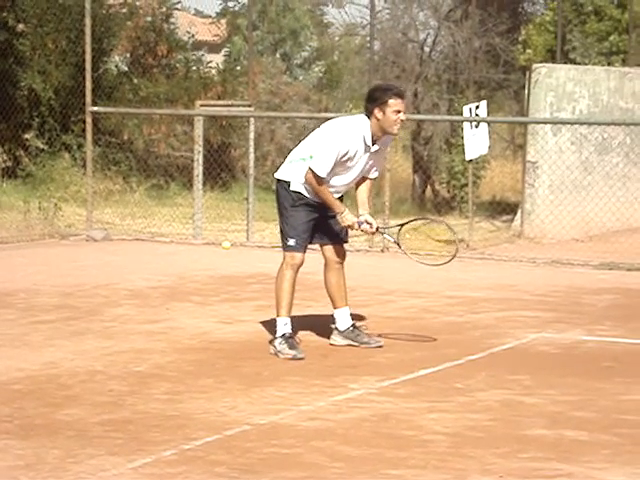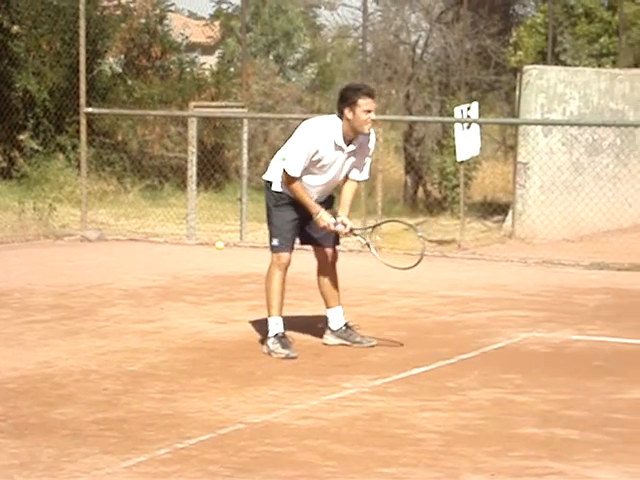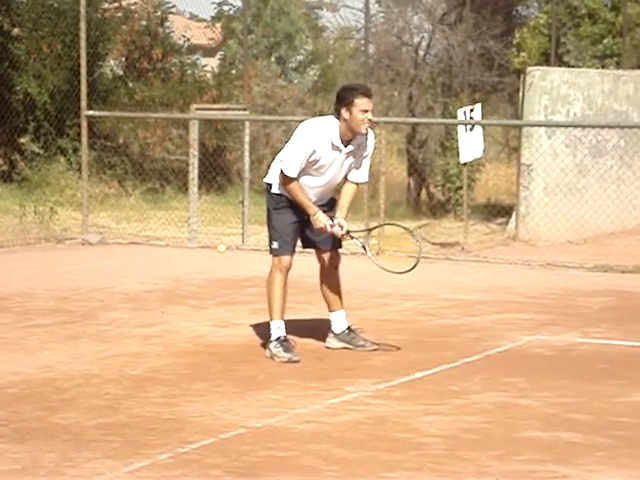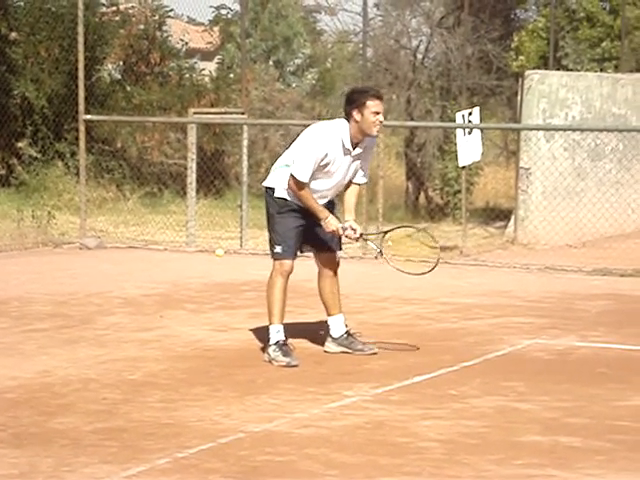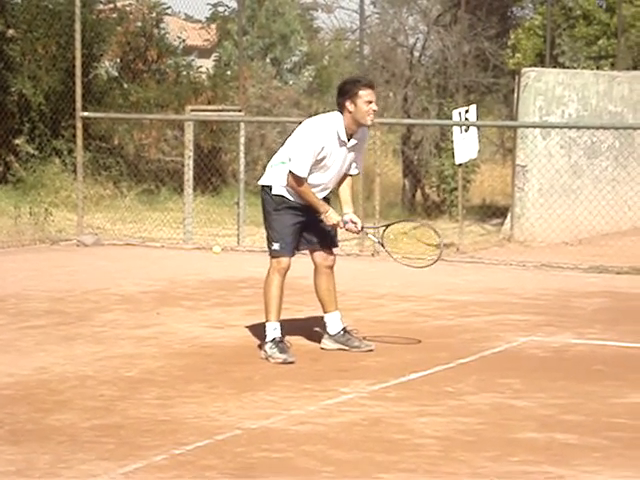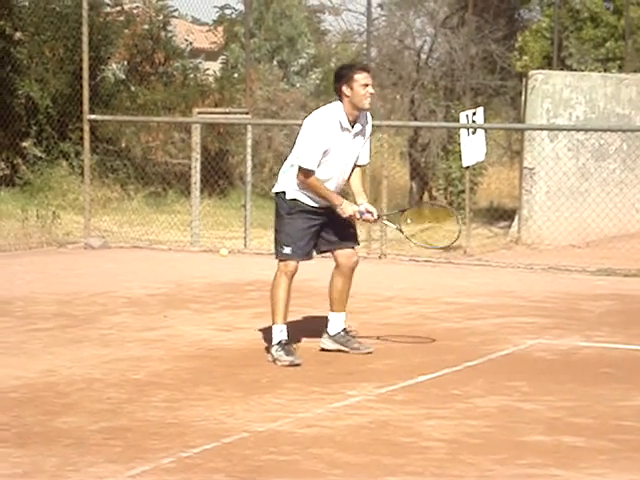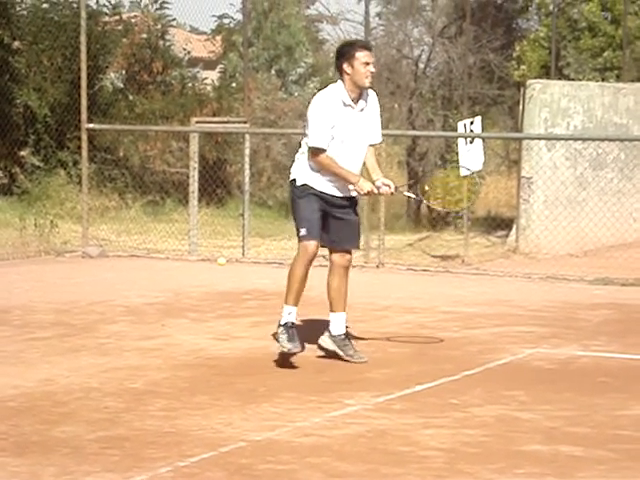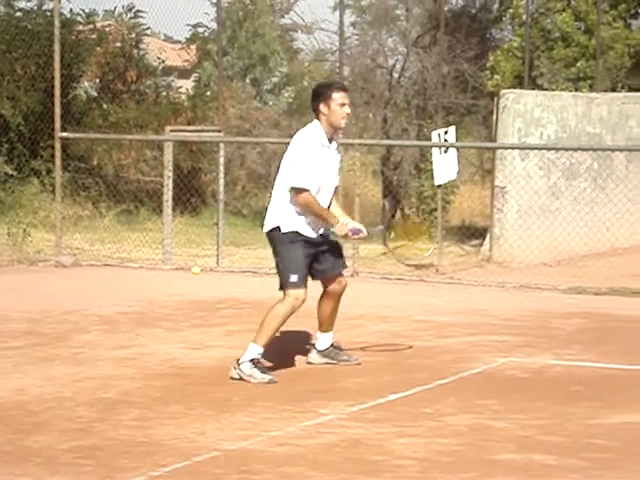
dt=0.3s
person 1, frame 1
left shoulder: (384, 140)
right shoulder: (343, 133)
left elbow: (366, 176)
right elbow: (313, 178)
left wrist: (364, 212)
right wrist: (341, 212)
left hip: (329, 193)
right hip: (297, 187)
left knee: (336, 256)
right knee: (293, 258)
left ankle: (343, 327)
right ankle: (283, 335)
person 1, frame 2
left shoulder: (367, 139)
right shoulder: (314, 132)
left elbow: (353, 178)
right elbow: (289, 178)
left wrist: (343, 214)
right wrist: (317, 212)
left hip: (320, 195)
right hip: (283, 190)
left knee: (329, 256)
right knee: (281, 257)
left ankle: (336, 327)
right ankle: (274, 334)
person 1, frame 3
left shoulder: (366, 140)
right shoulder: (312, 133)
left elbow: (352, 180)
right elbow: (286, 179)
left wrist: (340, 216)
right wrist: (314, 213)
left hip: (321, 197)
right hip: (284, 193)
left knee: (331, 260)
right knee: (282, 261)
left ankle: (339, 330)
right ankle: (277, 338)
person 1, frame 4
left shoulder: (369, 142)
right shoulder: (321, 137)
left elbow: (354, 182)
right elbow: (296, 185)
left wrist: (349, 218)
right wrist: (325, 217)
left hip: (321, 200)
right hip: (285, 196)
left knee: (330, 263)
right knee: (283, 265)
left ankle: (337, 334)
right ankle: (276, 342)
person 1, frame 5
left shoulder: (361, 133)
right shoulder: (317, 131)
left elbow: (347, 174)
right elbow: (294, 181)
left wrist: (348, 211)
right wrist: (325, 211)
left hip: (316, 197)
right hip: (282, 193)
left knee: (326, 261)
right knee: (281, 263)
left ankle: (335, 331)
right ankle: (272, 339)
person 1, frame 6
left shoulder: (365, 121)
right shoulder: (320, 123)
left elbow: (356, 165)
right elbow: (304, 175)
left wrist: (361, 201)
right wrist: (340, 203)
left hip: (330, 201)
right hip: (296, 198)
left knee: (347, 259)
right knee: (288, 266)
left ankle: (335, 332)
right ankle: (279, 341)
person 1, frame 7
left shoulder: (371, 100)
right shoulder: (325, 102)
right elbow: (317, 155)
left wrist: (377, 176)
right wrist: (357, 181)
left hip: (343, 193)
right hip: (310, 185)
left knee: (342, 261)
right knee: (308, 249)
left ankle: (335, 334)
right ankle: (287, 323)
person 1, frame 8
left shoulder: (332, 142)
right shoulder: (306, 142)
right elbow: (300, 195)
left wrist: (345, 221)
right wrist: (334, 223)
left hip: (314, 230)
right hip: (287, 228)
left knee: (337, 285)
right knee: (295, 296)
left ankle: (323, 348)
right ankle: (247, 361)
